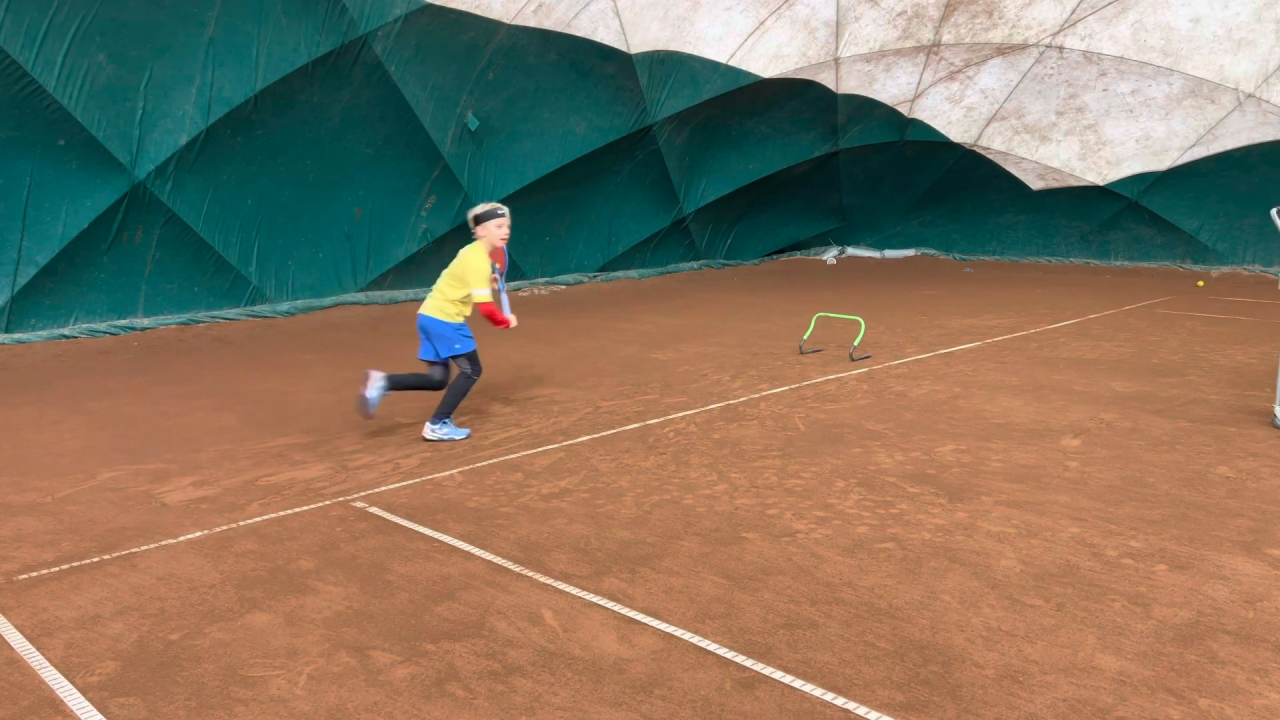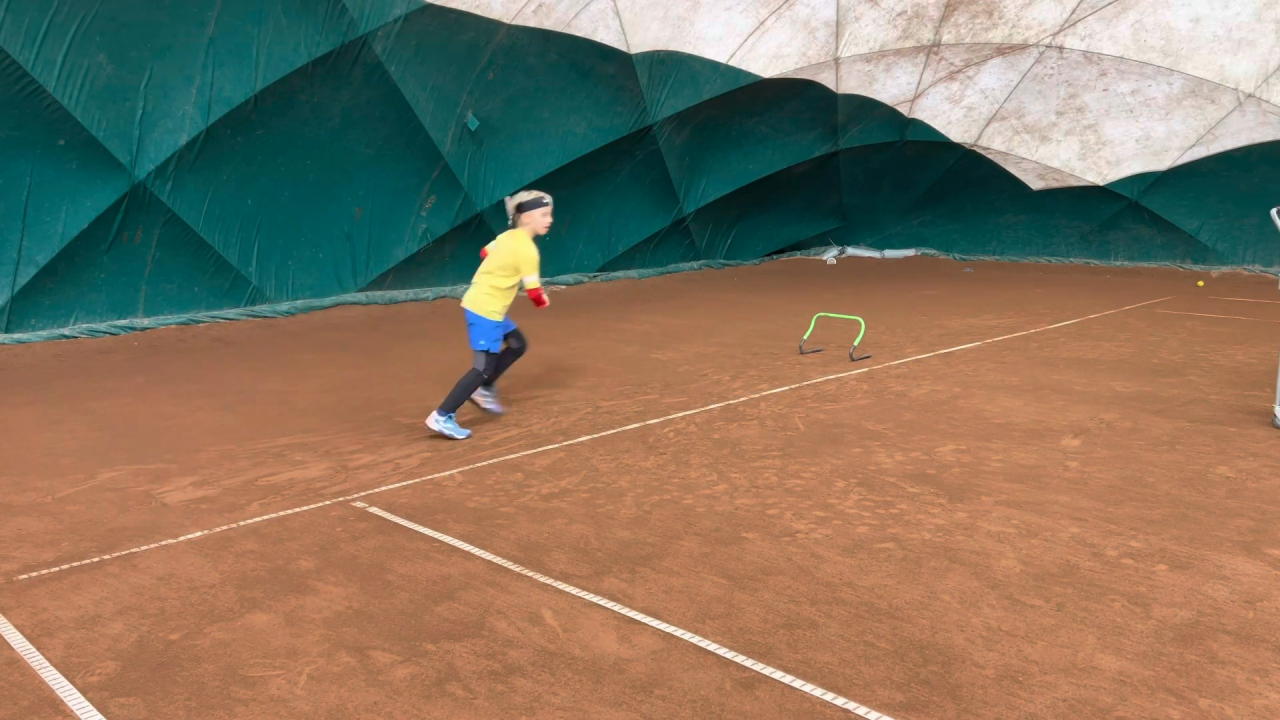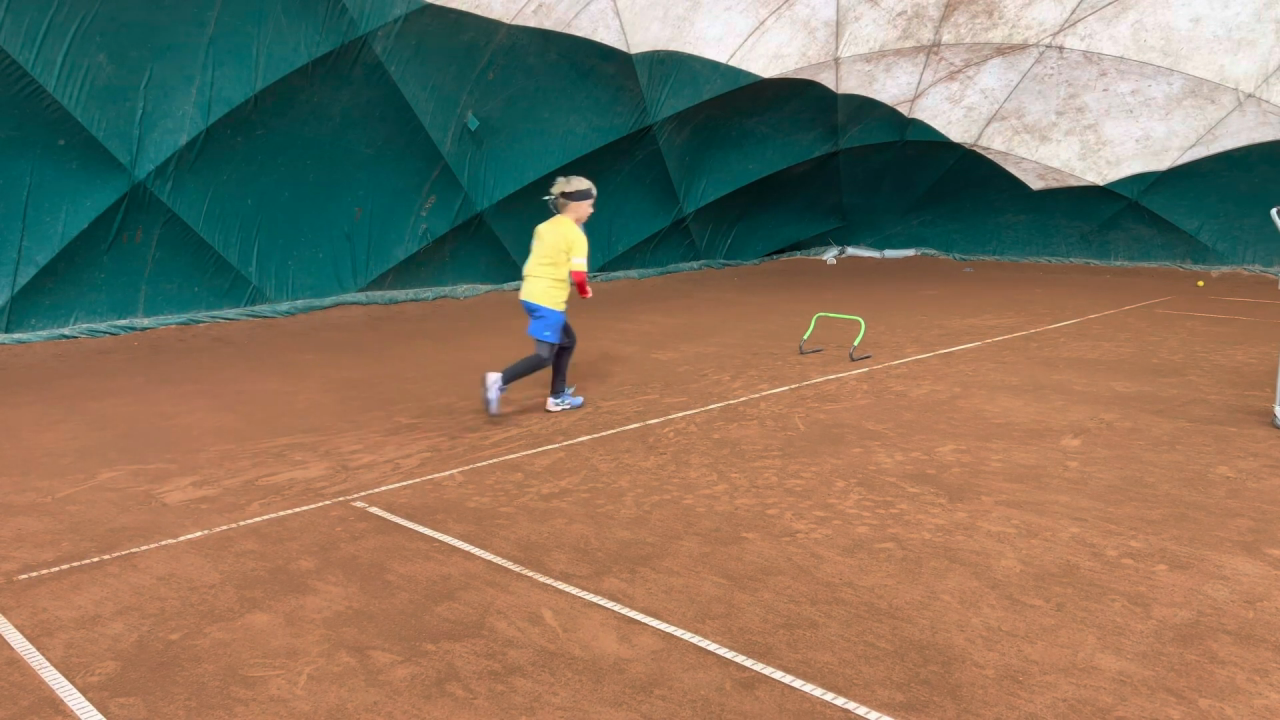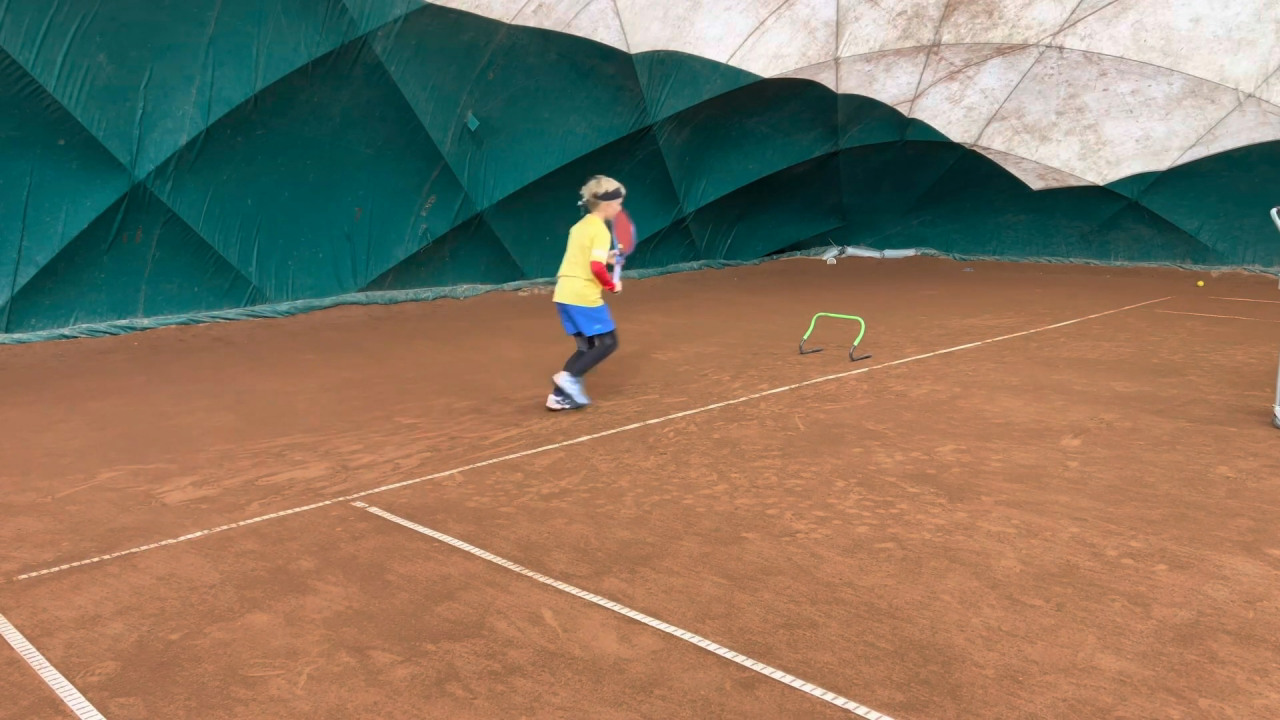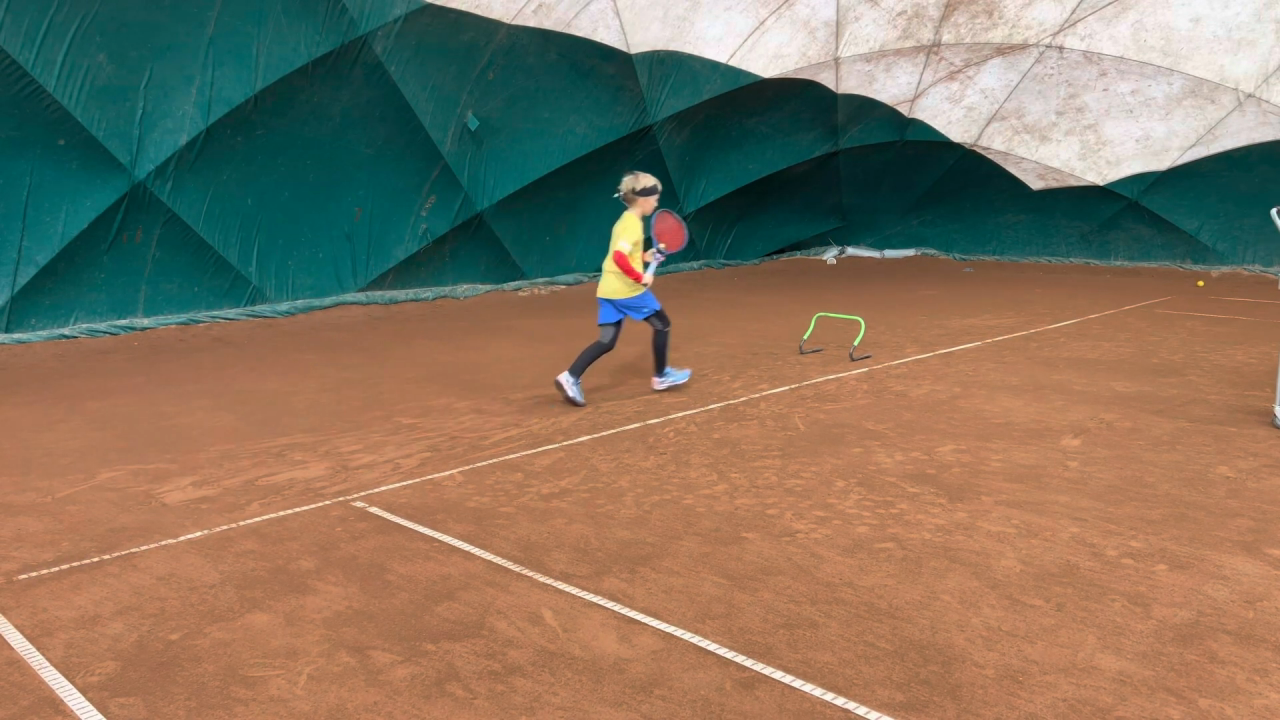
dt=0.1s
person 1, frame 1
left shoulder: (474, 251)
right shoulder: (477, 261)
right elbow: (486, 308)
left wrist: (490, 279)
right wrist: (506, 320)
left hip: (431, 315)
right hip: (443, 317)
left knee: (437, 380)
right knee: (471, 371)
left ankle: (381, 381)
right ankle: (438, 424)
person 1, frame 2
left shoulder: (506, 237)
right shoulder: (528, 251)
left elbow: (485, 253)
right elbow: (534, 292)
right wrist: (543, 300)
left hip: (474, 305)
right hip: (487, 309)
left knee: (518, 345)
right knee: (484, 367)
left ankle: (483, 389)
right ankle: (442, 416)
person 1, frame 3
left shoulder: (545, 228)
right shoulder: (576, 235)
left elbow: (539, 257)
right elbow: (578, 276)
right wrist: (584, 290)
left hip: (531, 292)
right hip: (547, 300)
left knee: (567, 340)
right knee: (544, 356)
left ankle: (558, 396)
right ankle: (499, 381)
person 1, frame 4
left shoulder: (578, 227)
right shoulder: (600, 231)
right elbow: (596, 267)
left wrist: (605, 259)
right wrist: (611, 284)
left hip: (564, 295)
right hip: (585, 297)
left knee: (586, 347)
right knee: (608, 343)
left ankle: (560, 396)
right ankle: (570, 377)
person 1, frame 5
left shoulder: (623, 221)
right shoulder: (633, 225)
right elbow: (619, 257)
left wrist: (643, 256)
right wrist: (640, 277)
left hip: (608, 289)
right hip: (627, 290)
left knee: (607, 341)
right knee: (662, 325)
left ankle: (571, 378)
right ankle: (661, 376)
